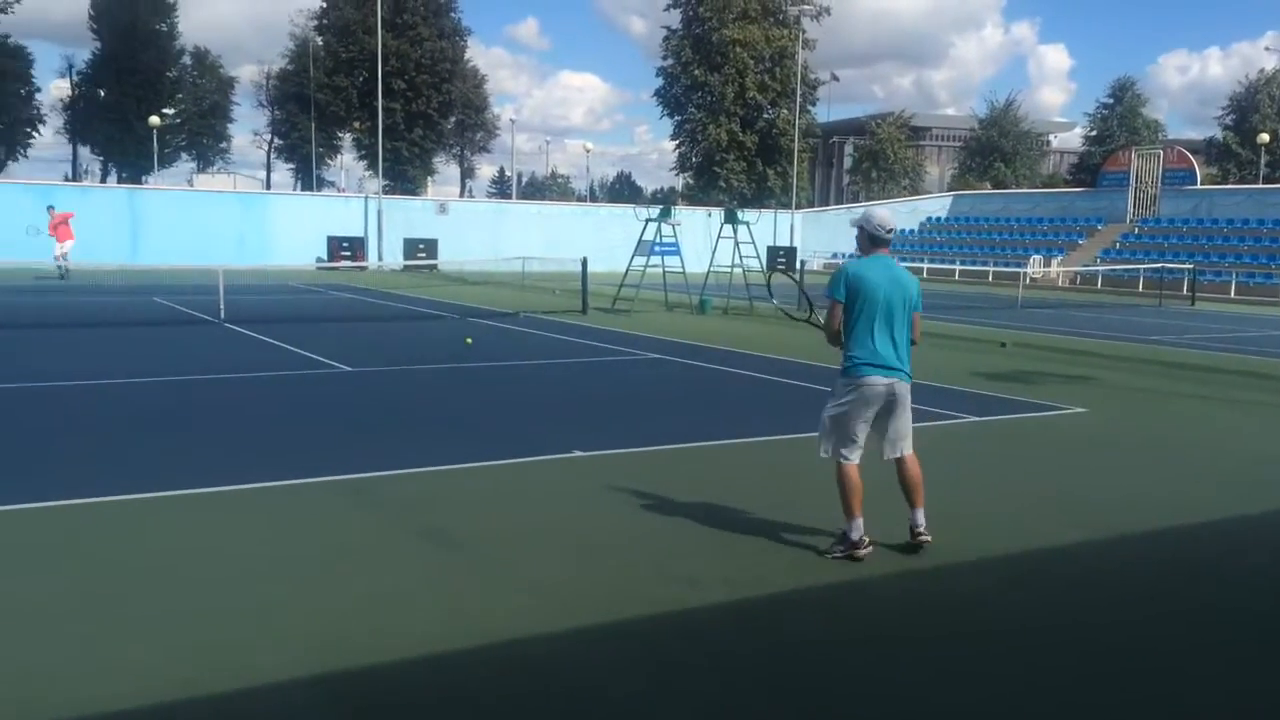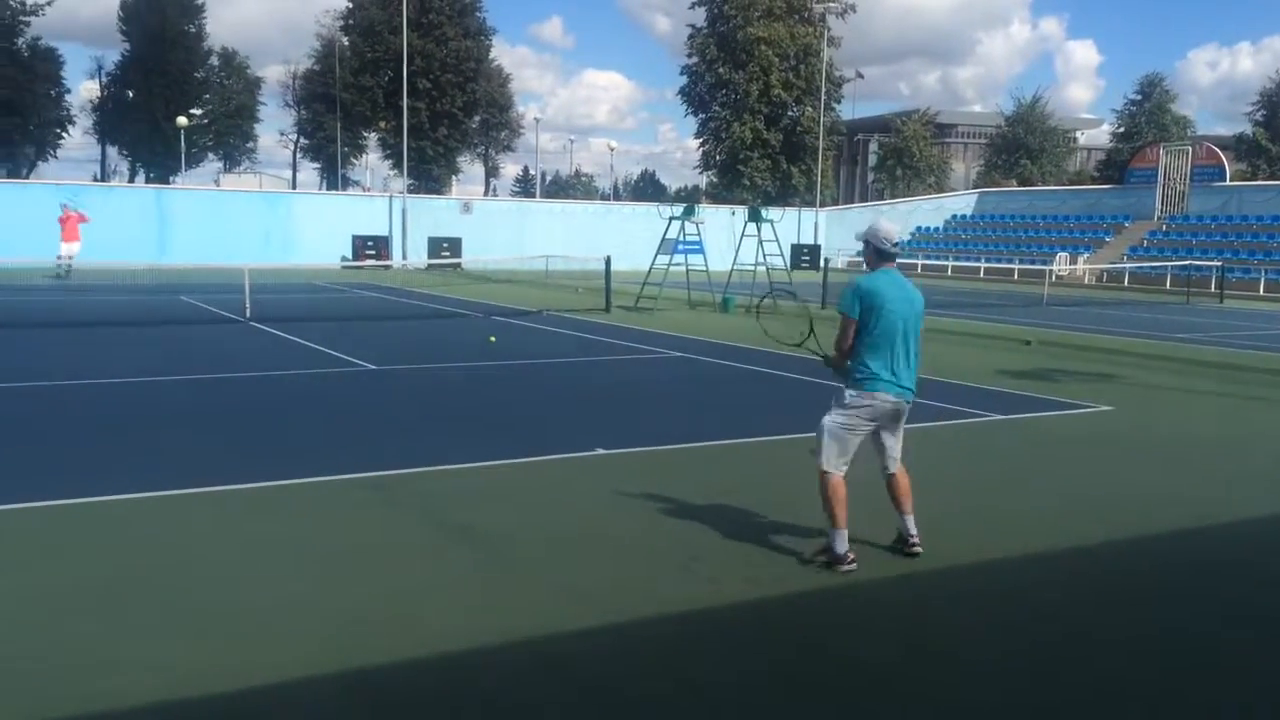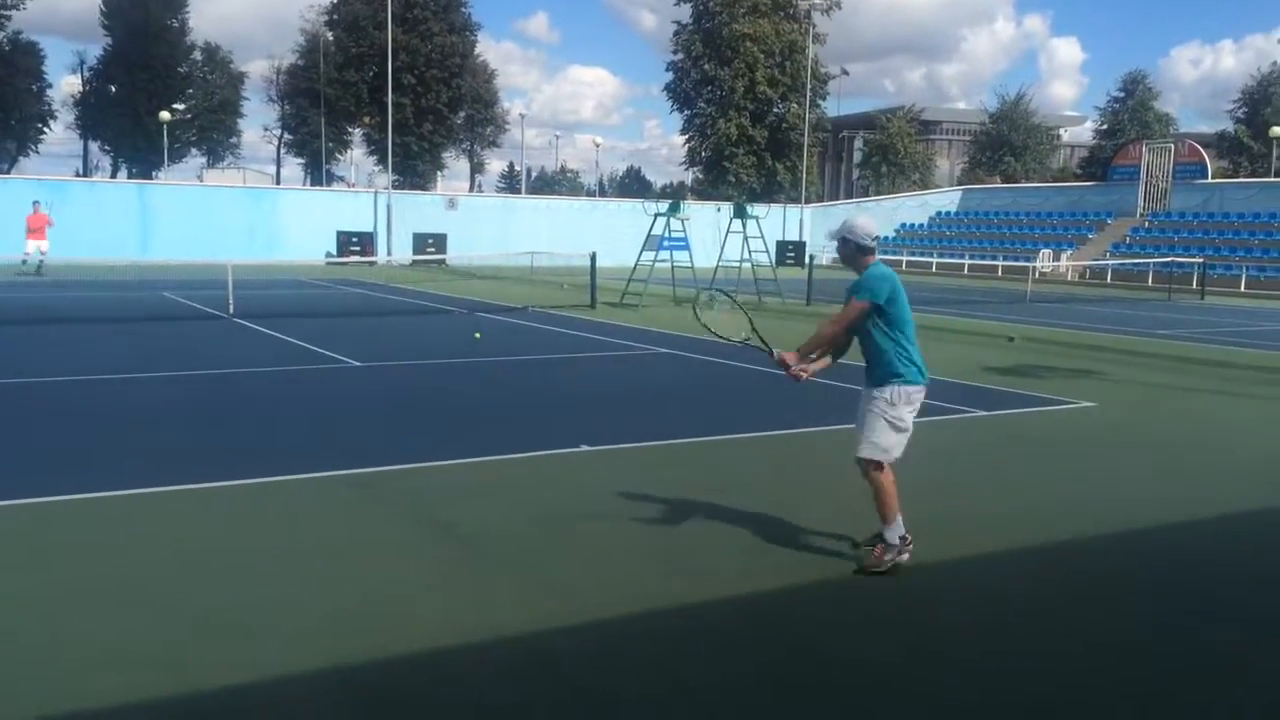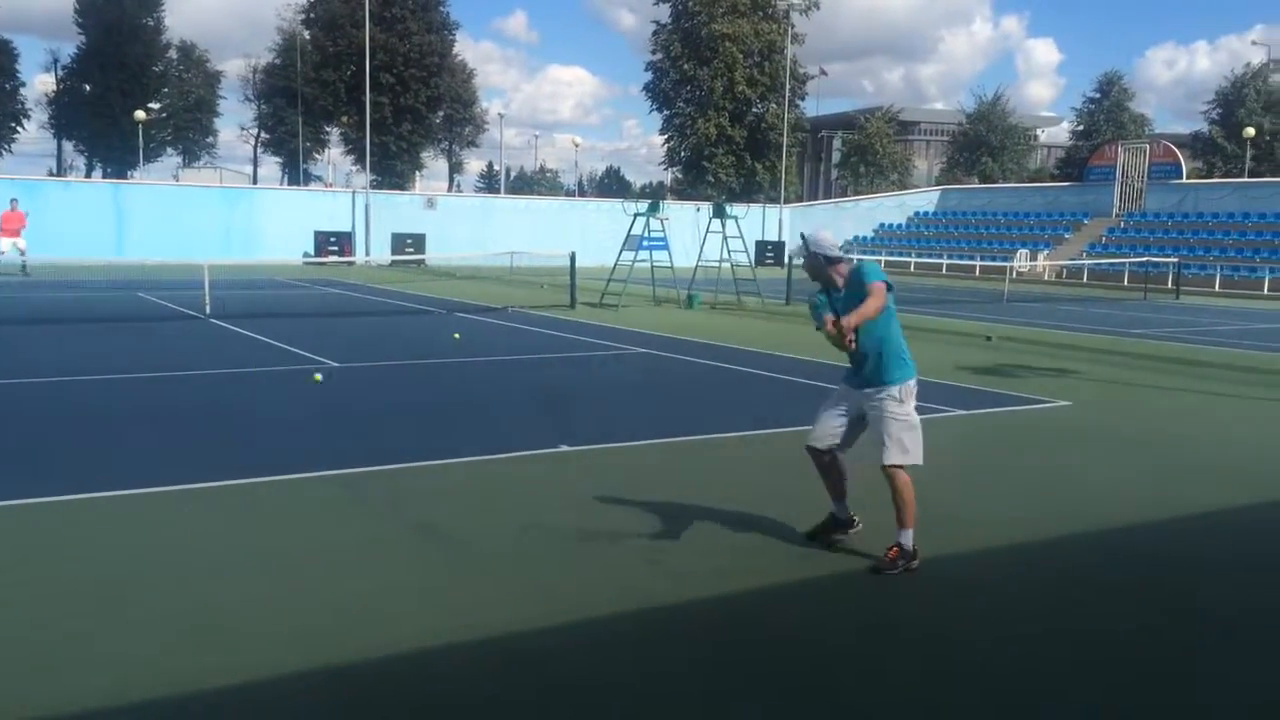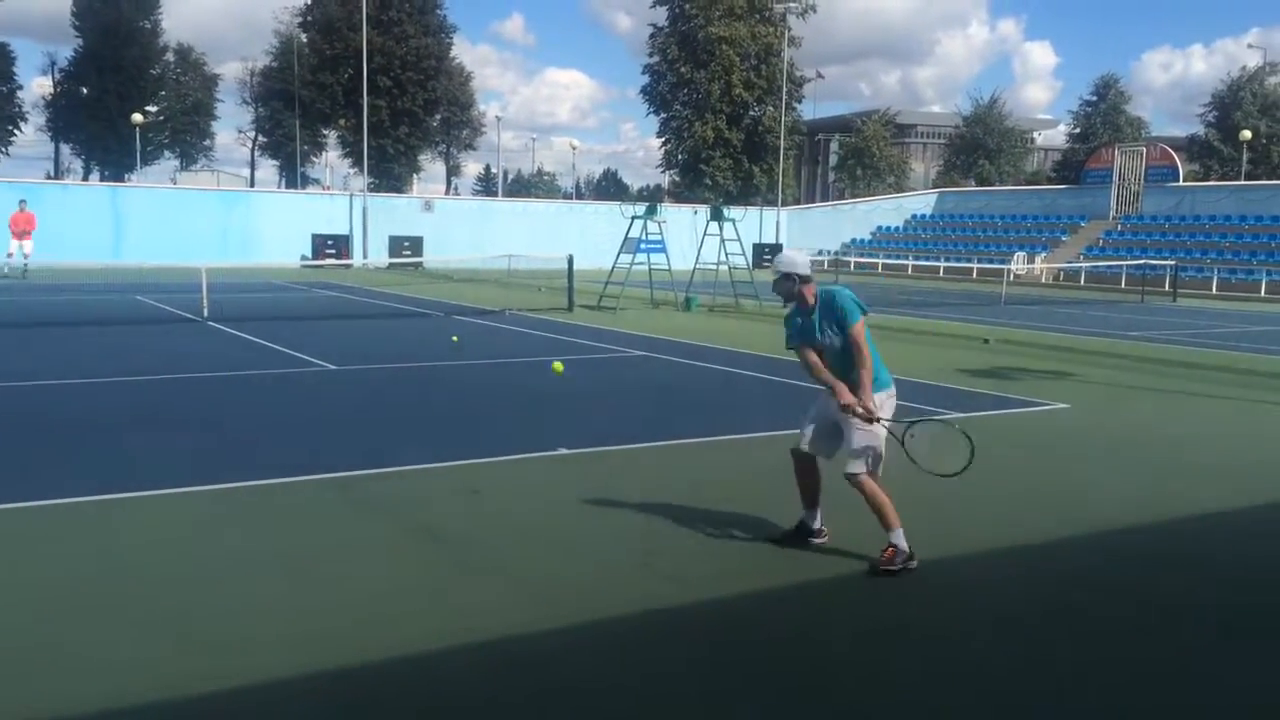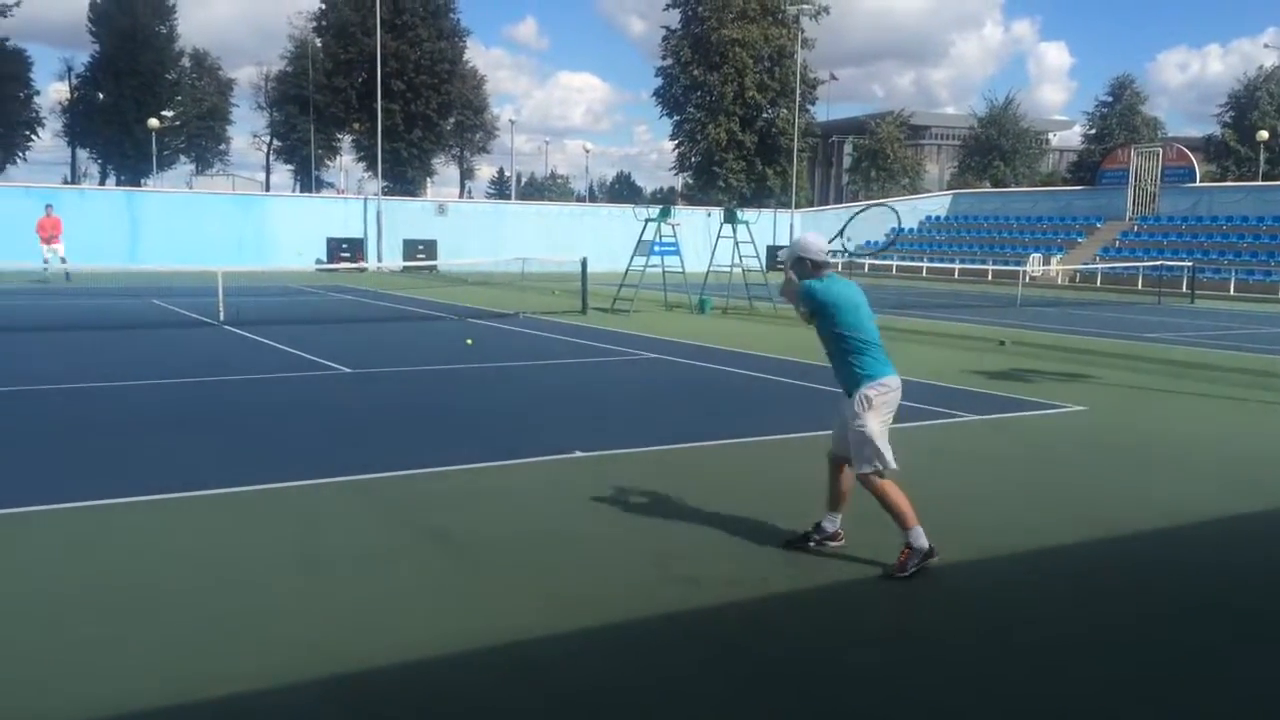
dt=0.3s
person 1, frame 1
left shoulder: (848, 271)
right shoulder: (909, 279)
left elbow: (834, 327)
right elbow: (914, 337)
left wrist: (838, 340)
left hip: (861, 376)
right hip: (899, 377)
left knee: (846, 456)
right knee: (903, 452)
left ankle: (856, 536)
right ankle: (918, 525)
person 1, frame 2
left shoulder: (861, 286)
right shoulder: (915, 294)
left elbow: (844, 344)
left wrist: (838, 362)
left hip: (865, 390)
right hip: (903, 392)
left knee: (830, 467)
right knee: (893, 464)
left ankle: (841, 550)
right ankle: (909, 534)
person 1, frame 3
left shoulder: (880, 277)
right shoulder: (861, 284)
left elbow: (840, 324)
right elbow: (840, 340)
left wrist: (795, 353)
right wrist: (811, 366)
left hip: (900, 386)
right hip: (879, 384)
left knee: (873, 461)
right knee: (868, 460)
left ankle: (895, 546)
right ankle: (896, 533)
person 1, frame 4
left shoulder: (865, 271)
right shoulder: (820, 300)
left elbow: (877, 301)
right elbow: (830, 328)
left wrist: (848, 323)
right wrist: (838, 333)
left hip: (894, 385)
right hip: (856, 384)
left knee: (893, 466)
right knee: (819, 446)
left ankle: (907, 547)
right ankle: (842, 516)
person 1, frame 5
left shoulder: (837, 298)
right shoulder: (793, 321)
left elbow: (861, 349)
right elbow: (813, 364)
left wrist: (863, 396)
right wrist: (839, 391)
left hip: (872, 394)
right hip: (834, 394)
left knee: (858, 474)
right knee: (802, 453)
left ankle: (901, 546)
right ankle: (812, 525)
person 1, frame 6
left shoulder: (813, 289)
right shoulder: (844, 286)
left elbow: (790, 291)
left wrist: (788, 274)
left hip: (871, 389)
right hip: (865, 386)
left knee: (871, 474)
right knee: (839, 457)
left ankle: (919, 545)
right ankle: (830, 528)
